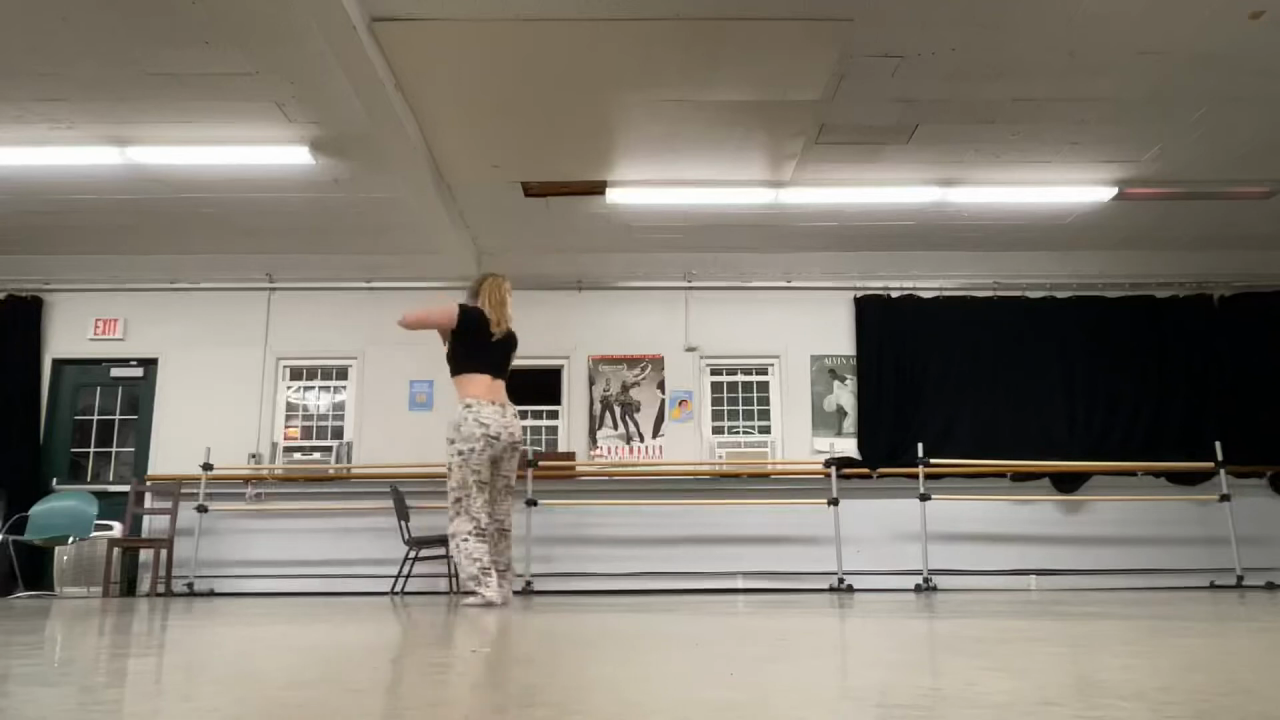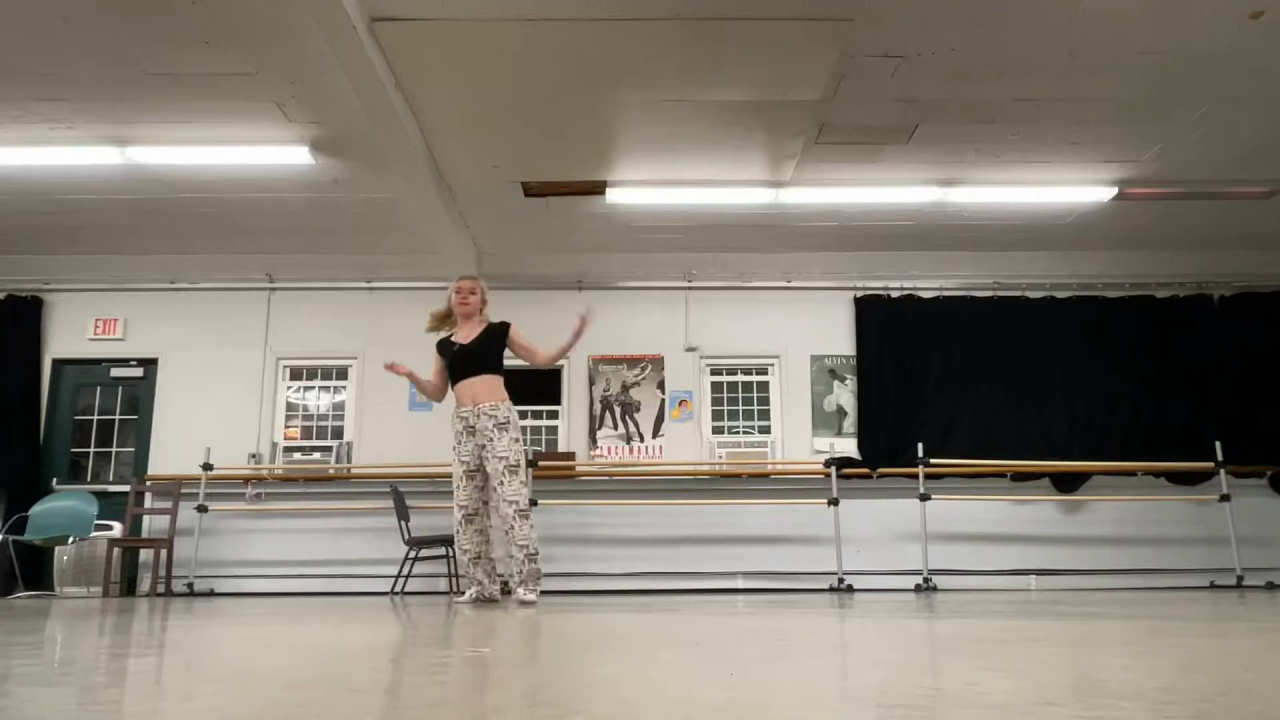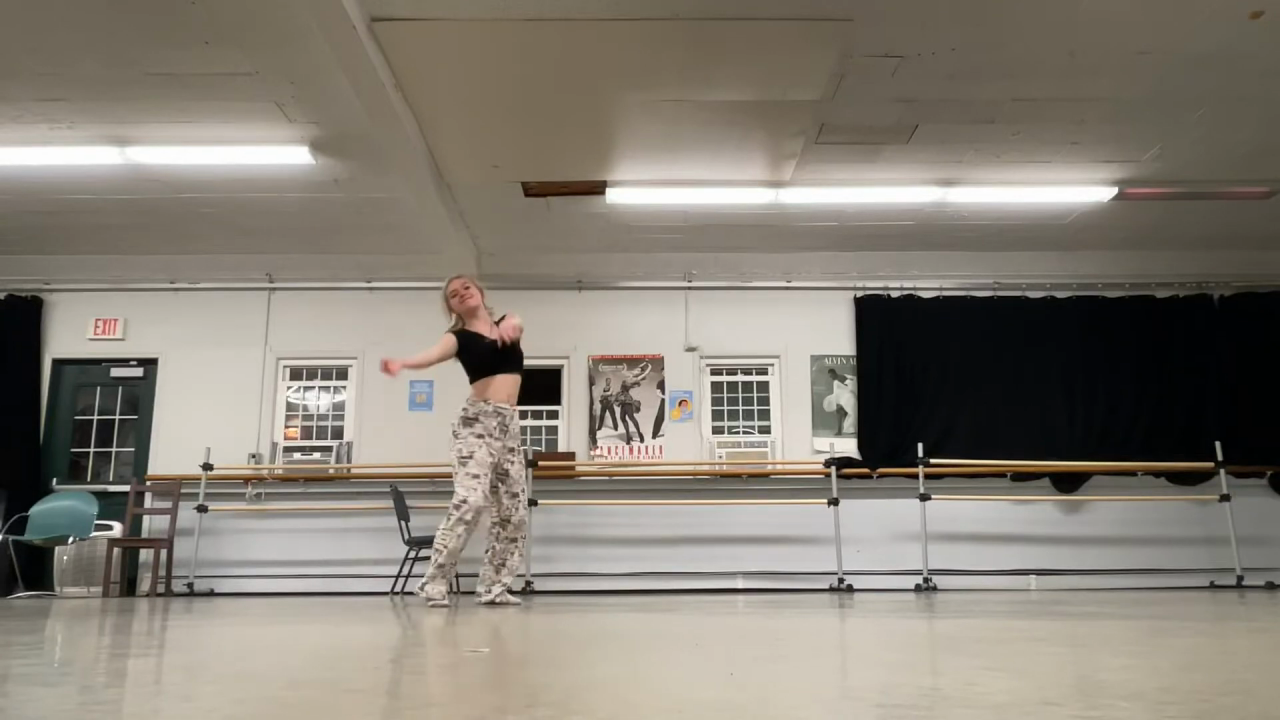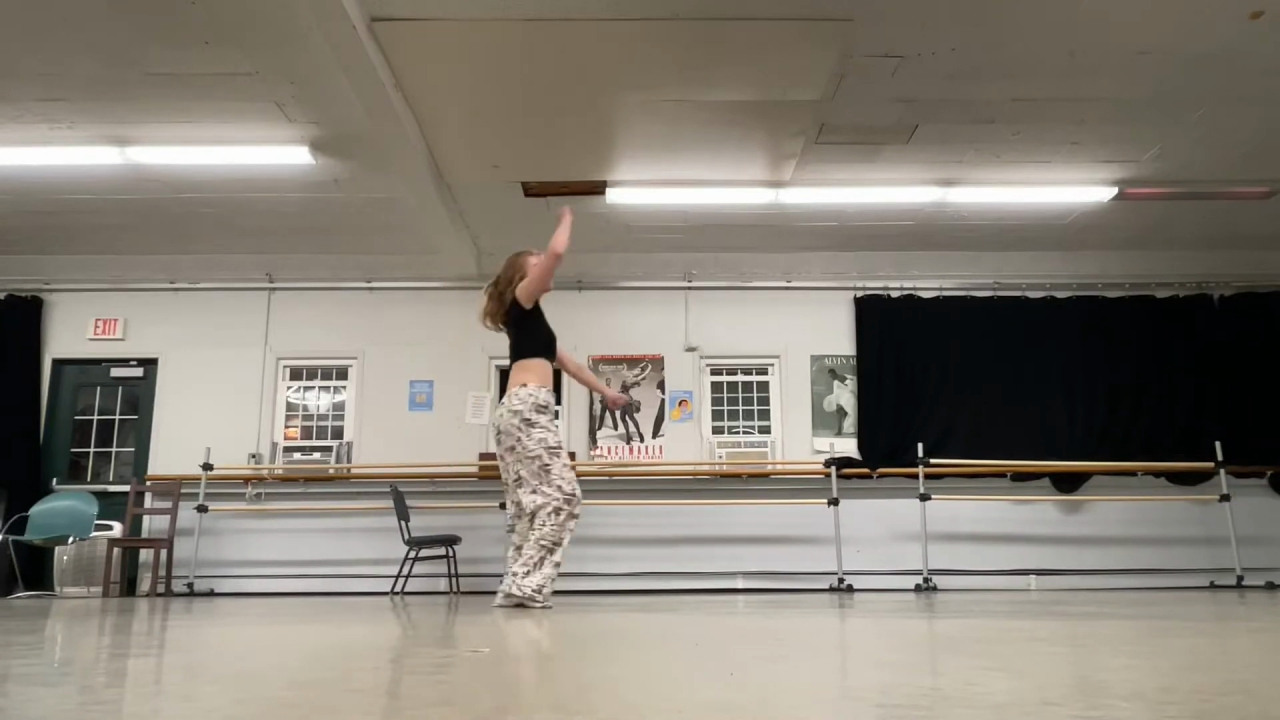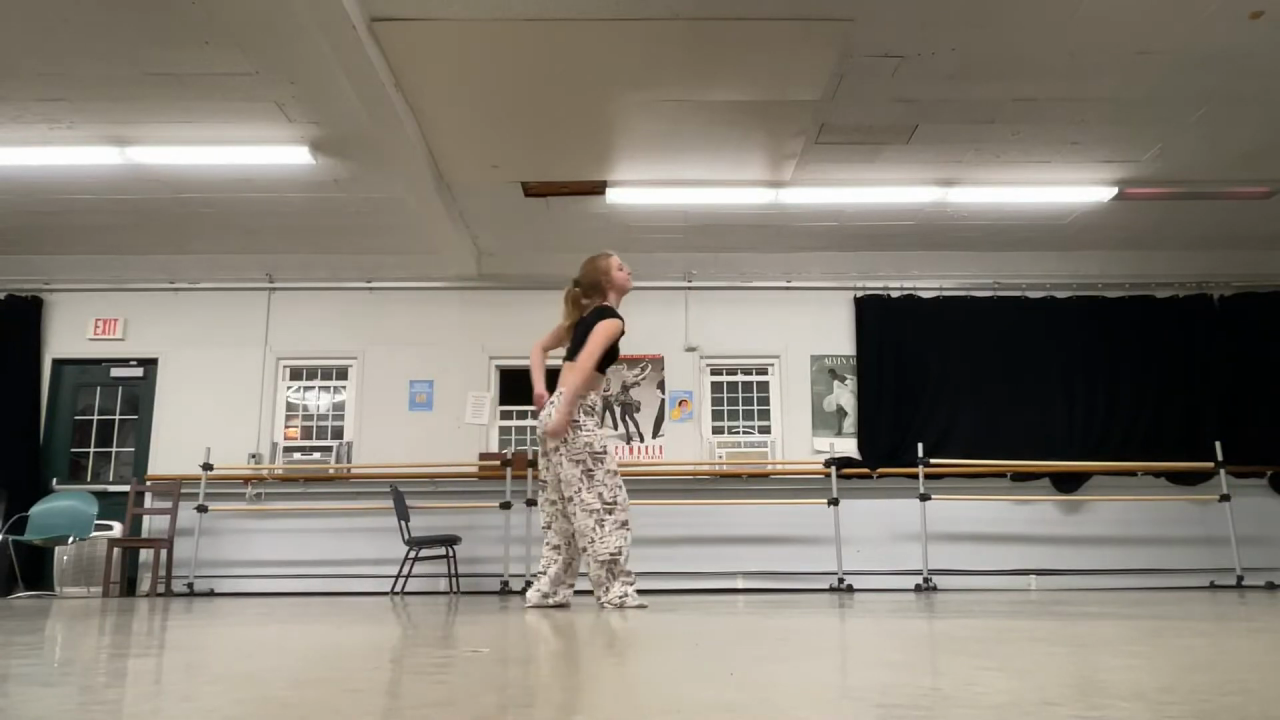
dt=0.7s
person 1, frame 1
left shoulder: (466, 315)
right shoulder: (509, 337)
left elbow: (406, 320)
left wrist: (446, 333)
left hip: (472, 417)
right hip: (506, 418)
left knee: (464, 508)
right knee: (495, 510)
left ankle: (483, 586)
right ankle: (499, 584)
person 1, frame 2
left shoulder: (500, 331)
right shoulder: (444, 345)
left elbow: (541, 359)
right elbow: (436, 393)
left wrist: (573, 339)
right wrist: (410, 375)
left hip: (499, 420)
right hip: (464, 426)
left knee: (512, 504)
right knee: (467, 510)
left ankle: (525, 583)
right ankle: (484, 585)
person 1, frame 3
left shoulder: (504, 325)
right shoulder: (458, 336)
left elbow: (515, 330)
right elbow: (430, 357)
left wrist: (510, 328)
right wrist: (402, 364)
left hip: (509, 425)
right hip: (476, 421)
left knee: (512, 511)
right knee: (469, 502)
left ankle: (493, 587)
right ankle: (433, 584)
person 1, frame 4
left shoulder: (526, 317)
right shoulder: (521, 300)
left elbow: (564, 361)
right elbow: (555, 251)
left wrist: (605, 391)
right wrist: (565, 221)
left hip: (521, 411)
right hip: (528, 407)
left knee: (529, 504)
right knee: (561, 496)
left ankle: (518, 585)
right ankle: (527, 584)
person 1, frame 5
left shoulder: (585, 316)
right shoulder: (611, 319)
left elbow: (538, 349)
right elbow: (585, 363)
left wrist: (541, 392)
right wrist: (564, 410)
left hip: (560, 414)
right hip: (579, 413)
left knee: (564, 510)
right knee: (606, 500)
left ankle: (547, 587)
right ankle: (615, 589)
